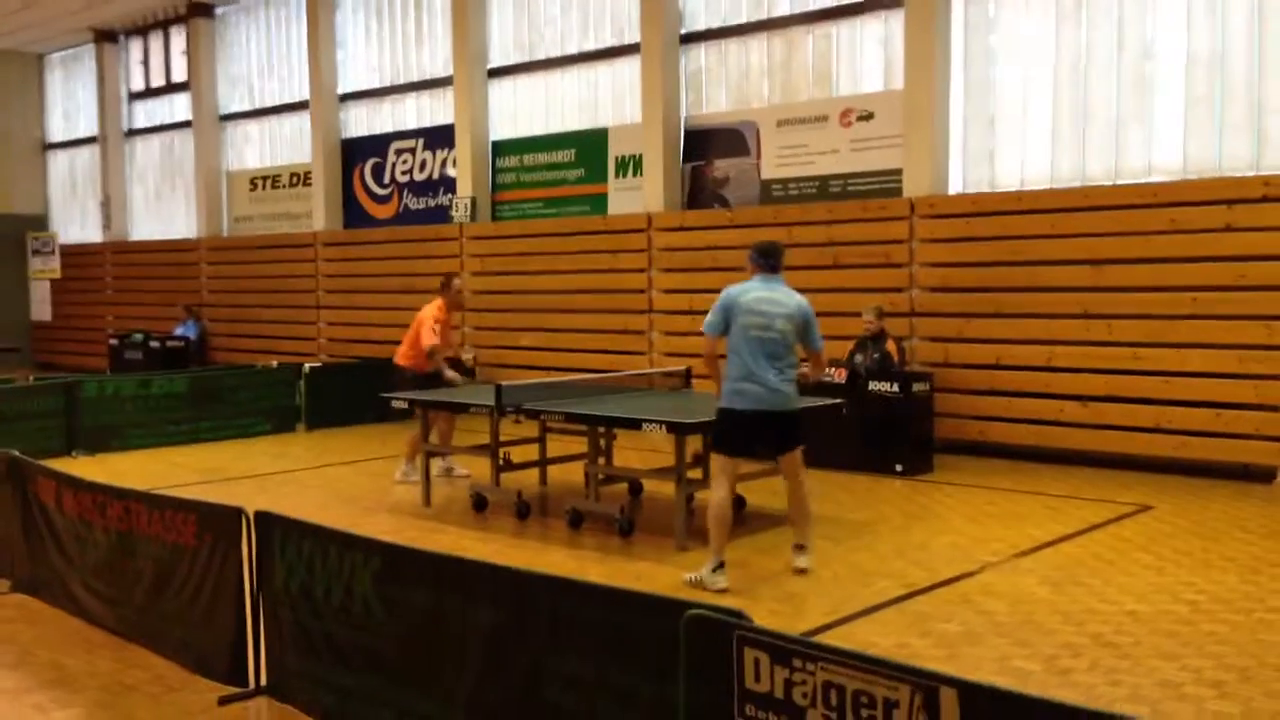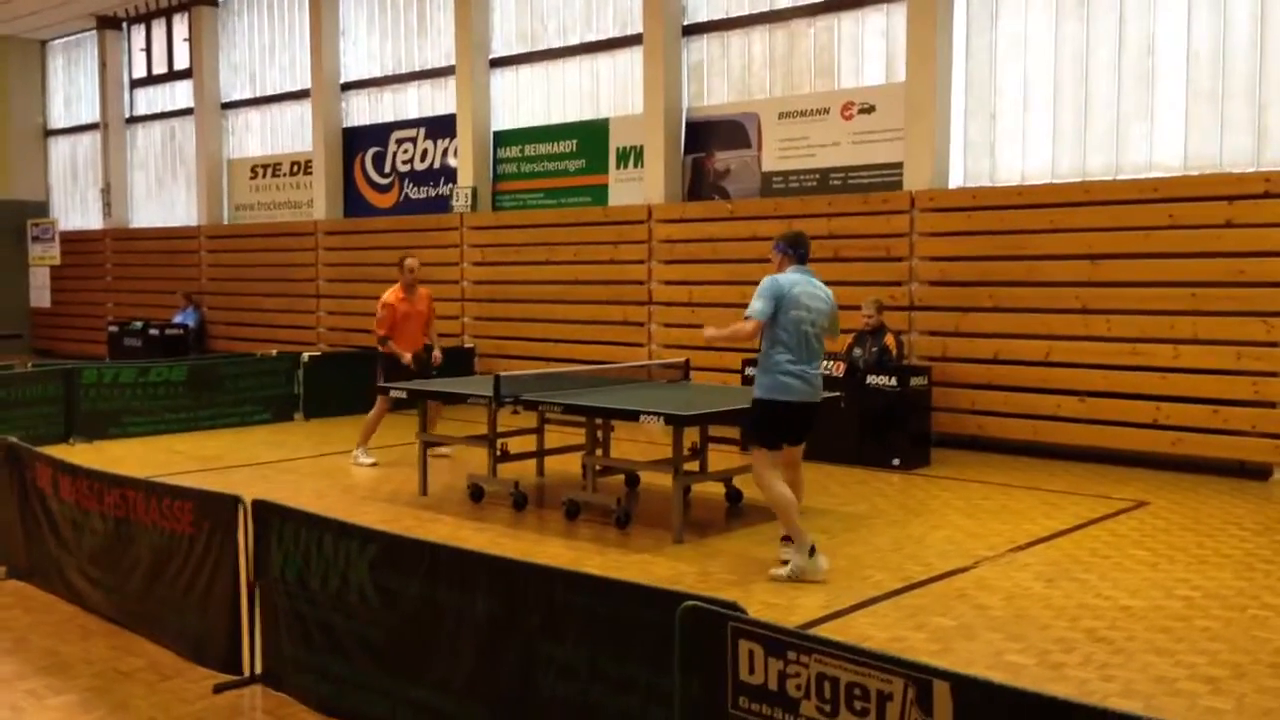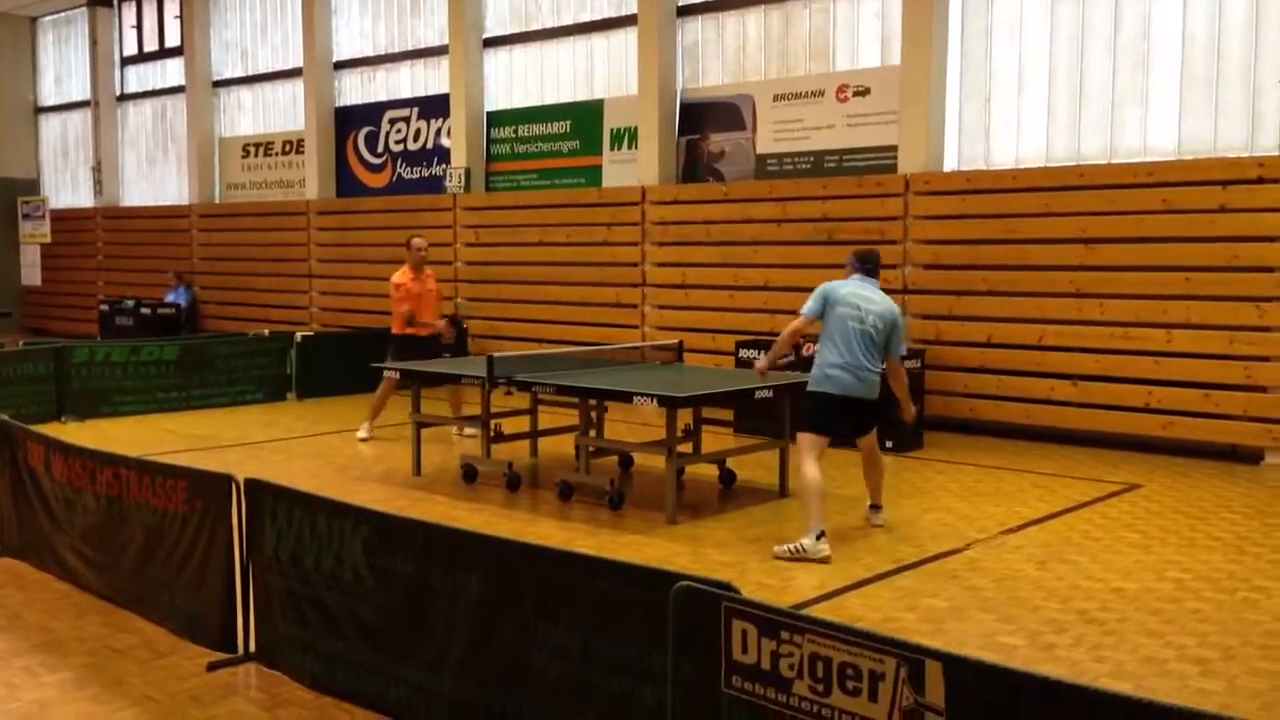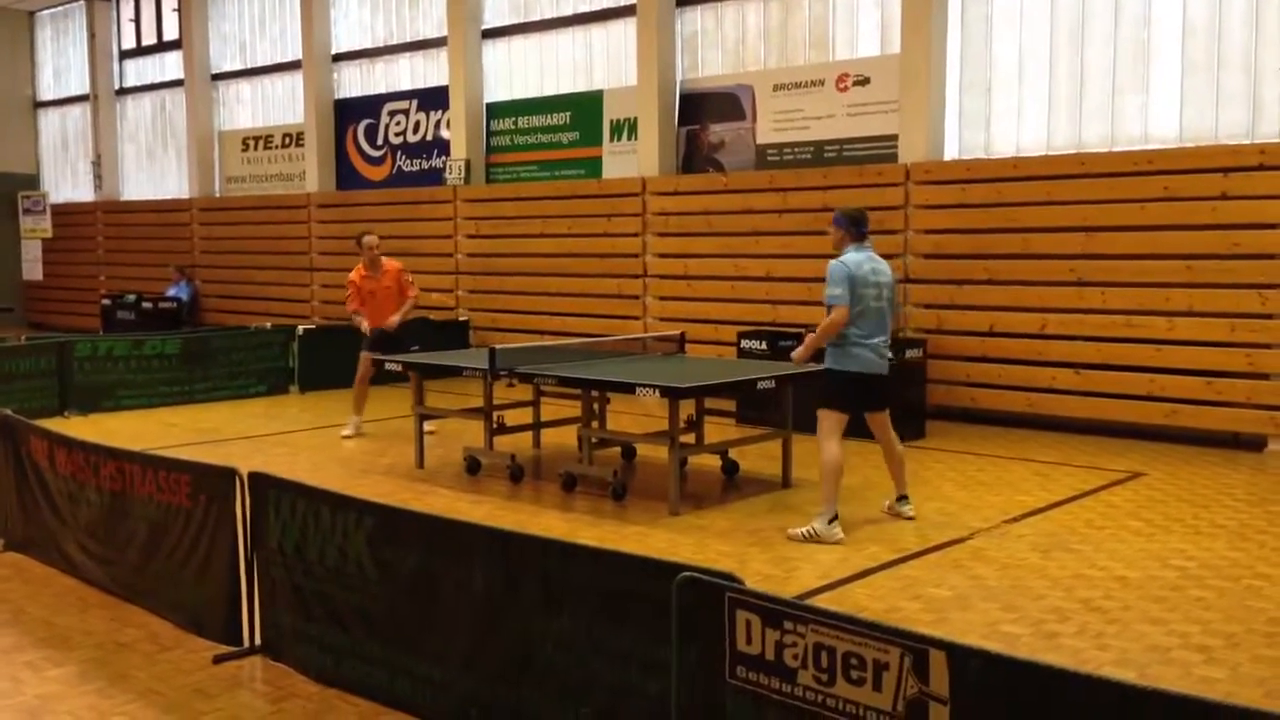
dt=1s
person 1, frame 1
left shoulder: (732, 295)
right shoulder: (800, 304)
left elbow: (709, 351)
right elbow: (818, 361)
left wrist: (721, 383)
right wrist: (808, 372)
left hip: (738, 402)
right hip: (783, 403)
left knee: (722, 483)
right knee: (794, 475)
left ankle: (717, 568)
right ankle: (801, 550)
person 1, frame 2
left shoulder: (774, 285)
right shoulder: (826, 294)
left elbow: (750, 330)
left wrist: (716, 334)
left hip: (775, 391)
right hip: (809, 391)
left knee: (766, 472)
right knee: (791, 465)
left ankle: (807, 554)
right ankle: (791, 540)
person 1, frame 3
left shoulder: (831, 289)
right shoulder: (891, 309)
left elbow: (797, 328)
right elbow: (894, 366)
left wrist: (769, 359)
right wrist: (906, 403)
left hip: (827, 386)
right hip: (866, 390)
left knee: (808, 459)
right knee: (869, 448)
left ankle: (814, 538)
right ankle: (876, 509)
person 1, frame 4
left shoulder: (841, 265)
right shoulder: (884, 267)
left elbow: (838, 317)
right elbow: (891, 320)
left wrist: (807, 348)
left hip: (845, 363)
right hip: (878, 364)
left knee: (828, 437)
right knee: (884, 433)
left ankle: (829, 521)
right ankle: (902, 501)
person 2, frame 1
left shoulder: (445, 312)
right shoulder: (432, 315)
left elbow: (445, 341)
right elbow: (430, 351)
left wrist: (457, 355)
right wrist: (446, 372)
left hip: (428, 370)
right hip: (410, 370)
left knee: (447, 412)
right knee: (428, 418)
left ankle: (445, 463)
right ankle: (407, 468)
person 2, frame 2
left shoulder: (425, 295)
right shoulder: (389, 300)
left elbow: (429, 324)
right elbow: (380, 336)
left wrist: (436, 347)
right wrist: (400, 355)
left hip: (416, 356)
right hip: (393, 359)
left knee: (434, 399)
right knee: (383, 406)
right ankle: (360, 450)
person 2, frame 3
left shoulder: (430, 275)
right shoulder: (400, 281)
right elbow: (407, 317)
left wrist: (443, 327)
right wrist: (435, 324)
left hip: (430, 337)
right hip: (405, 339)
right knee: (388, 384)
left ankle: (459, 425)
right ankle: (367, 425)
person 2, frame 4
left shoulder: (395, 268)
right shoulder: (355, 278)
left elbow: (412, 296)
right elbow: (354, 311)
left wrist: (399, 316)
right wrist: (362, 324)
left hip: (401, 328)
right hip: (375, 330)
right knee: (362, 375)
right ankle: (355, 421)
